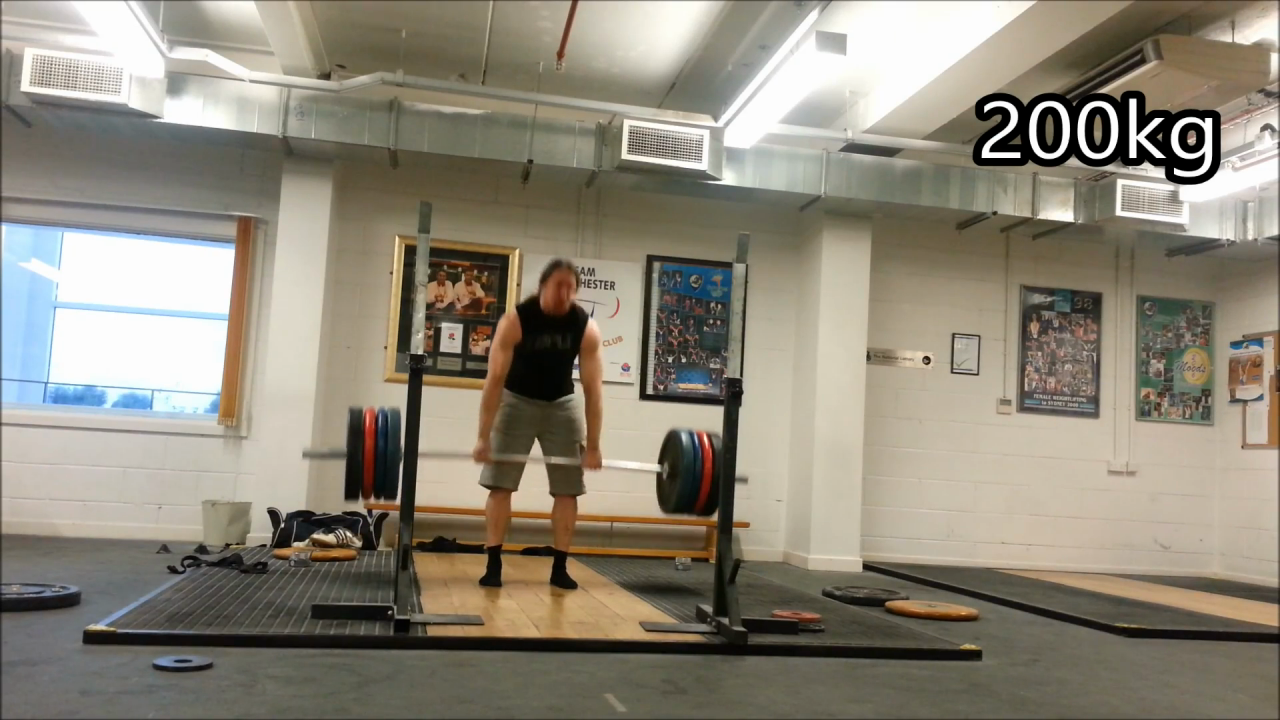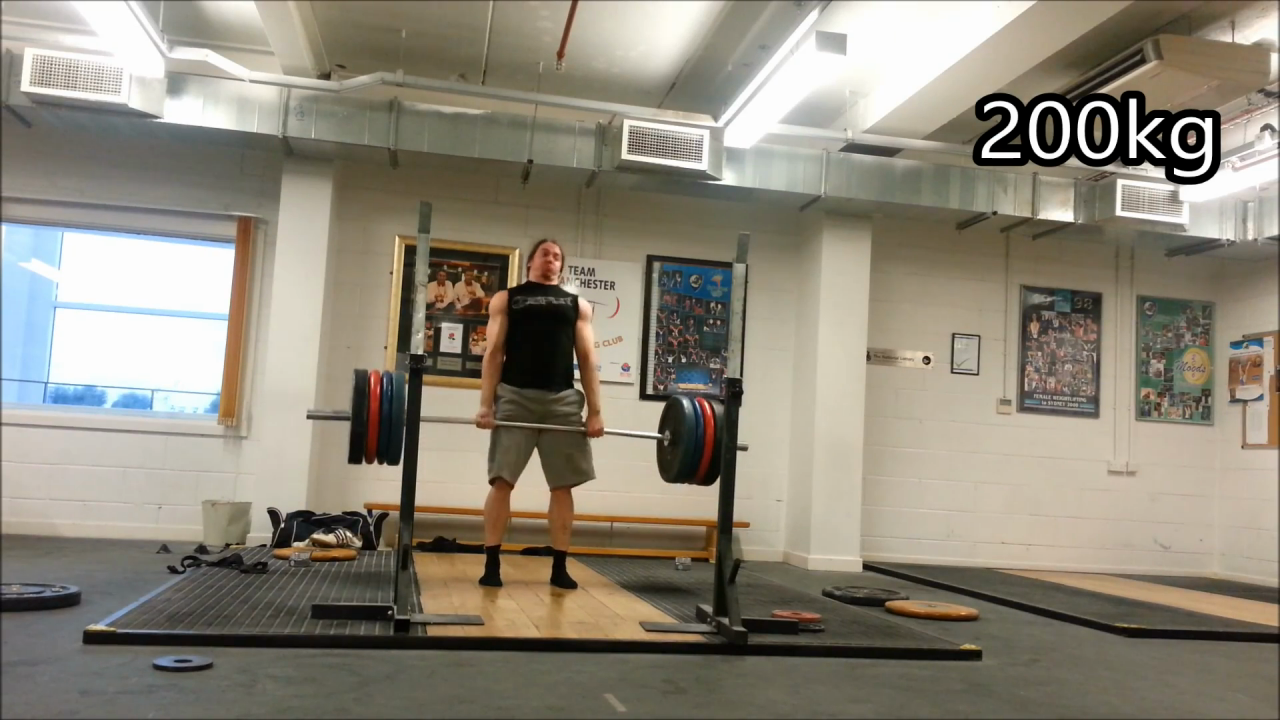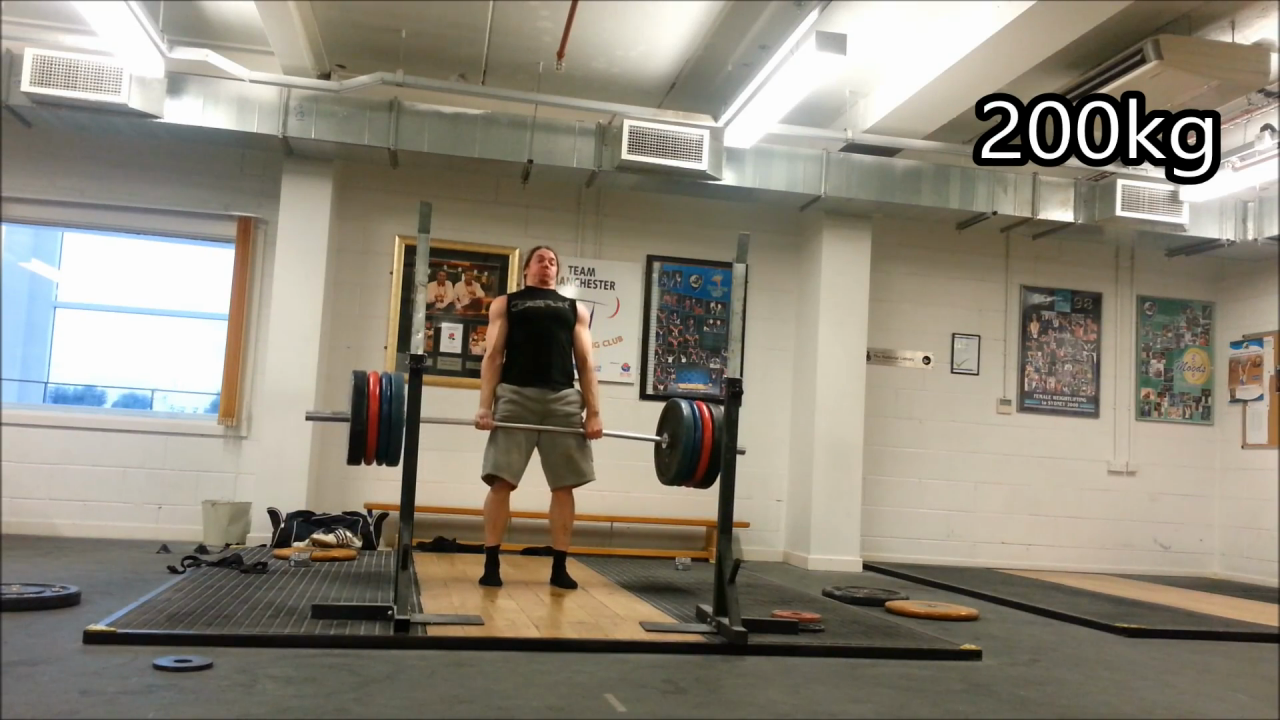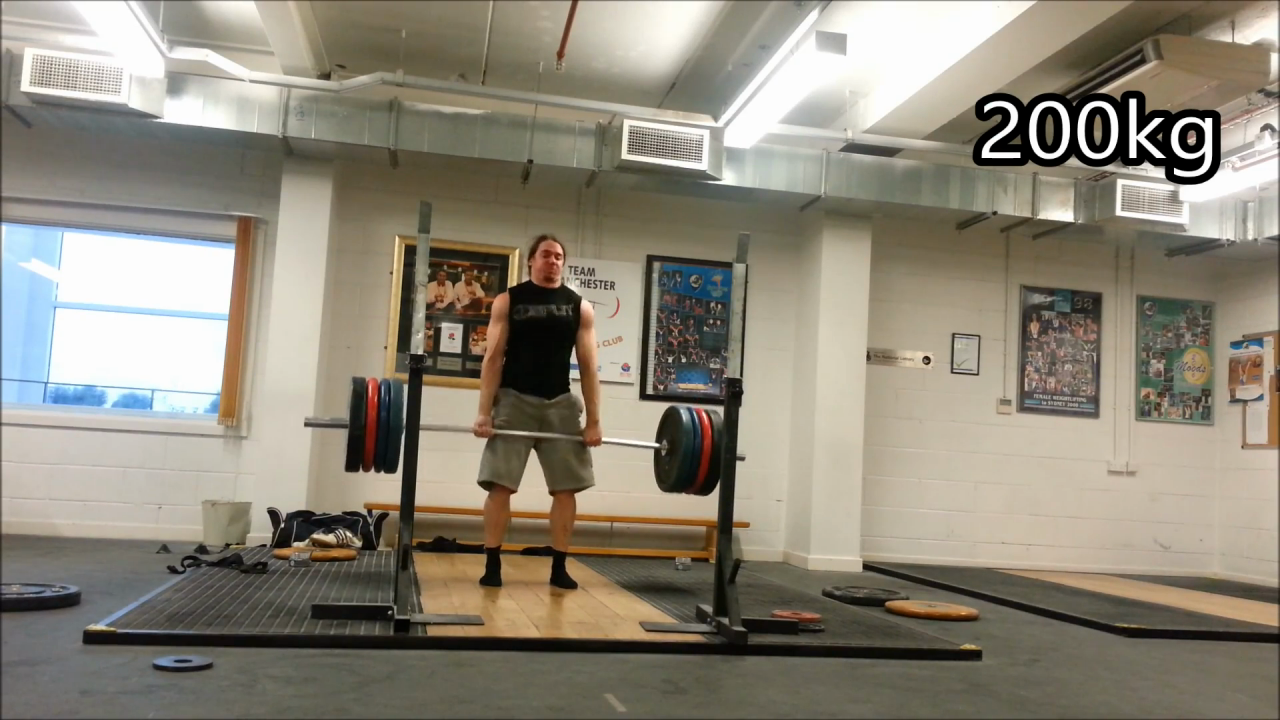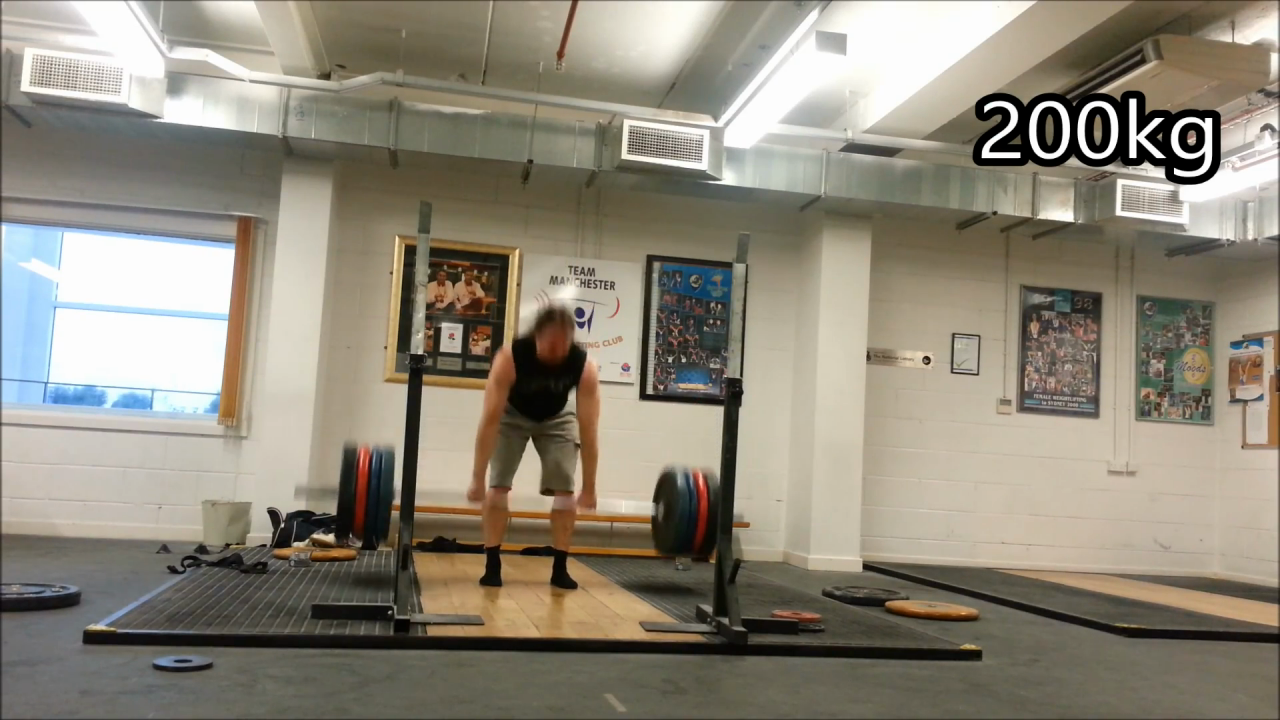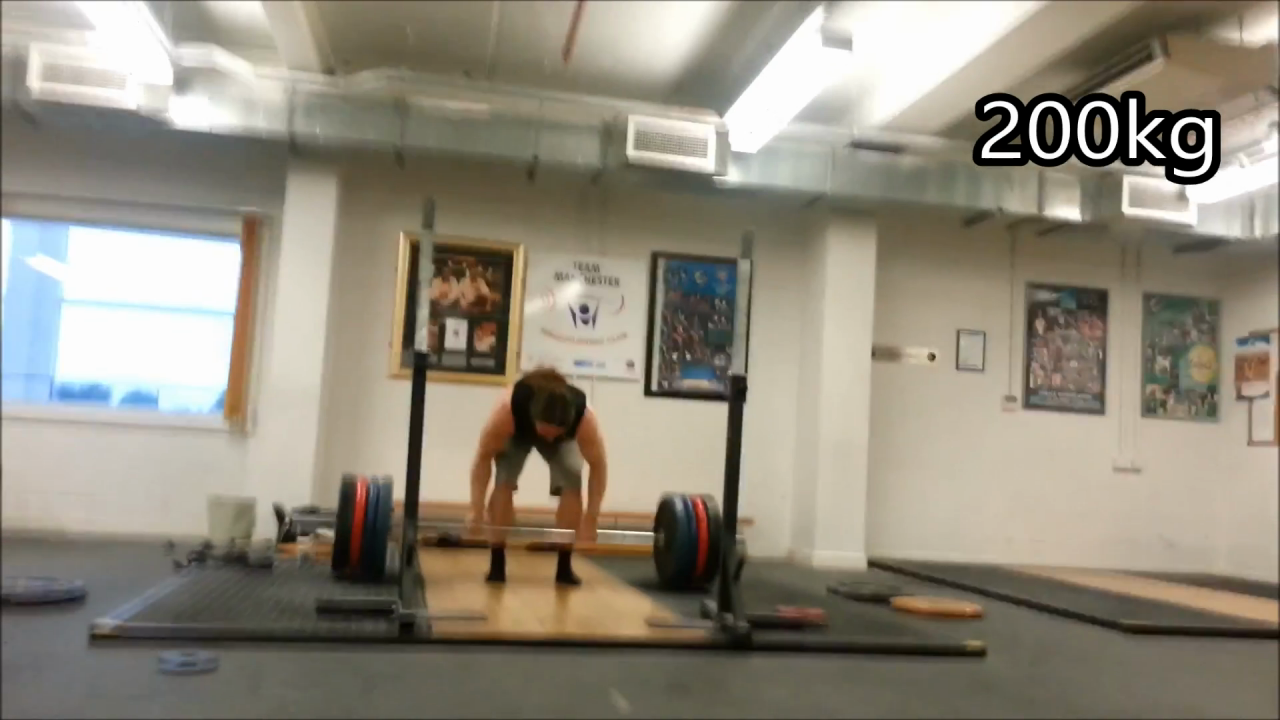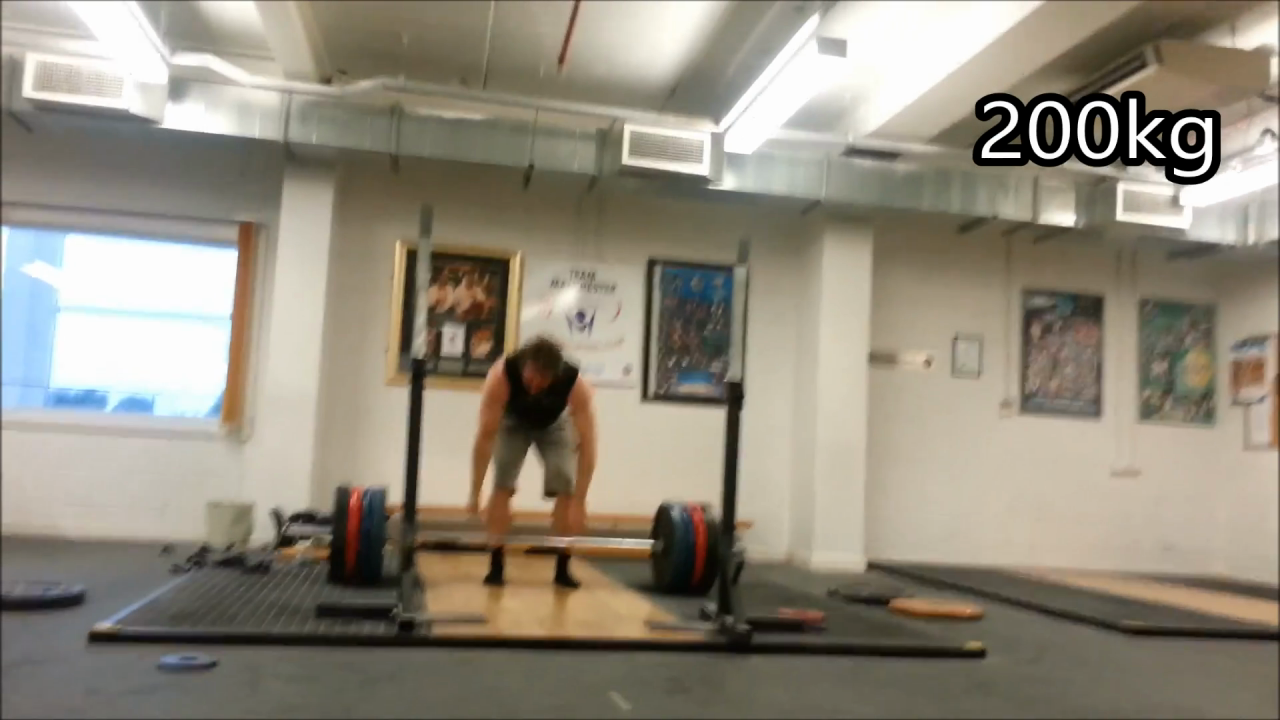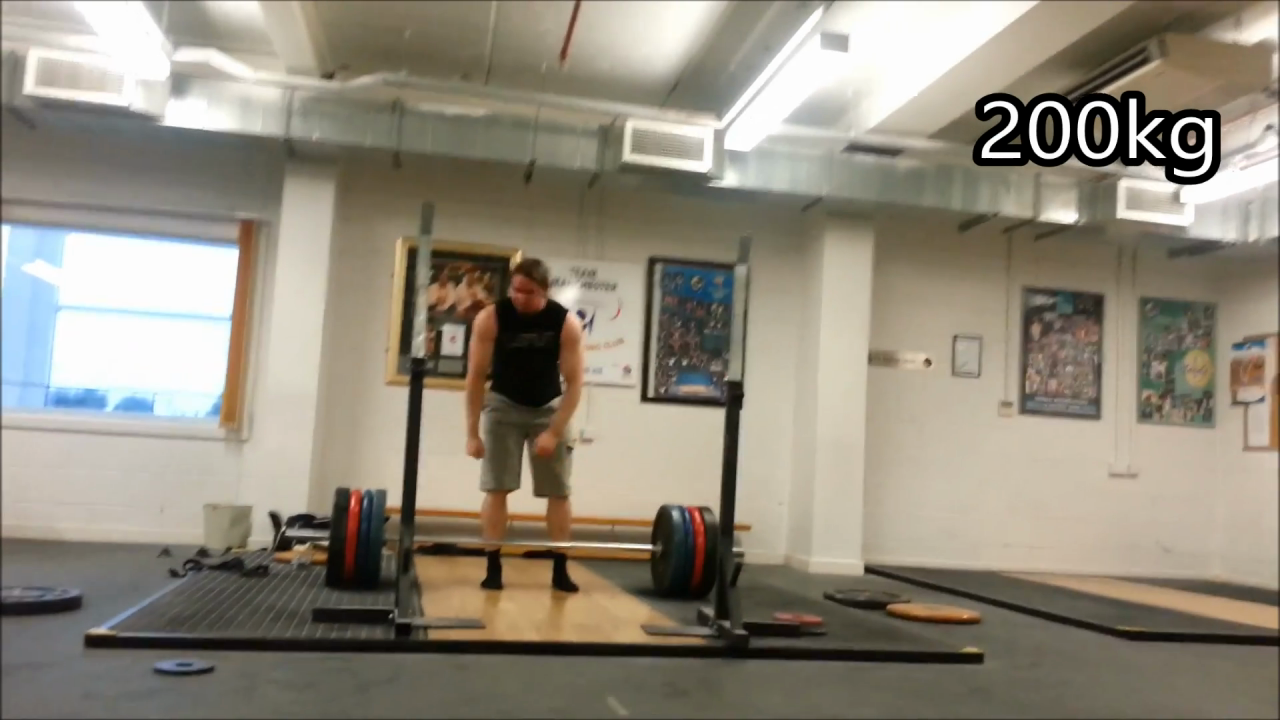
dt=0.3s
person 1, frame 1
left shoulder: (586, 328)
right shoulder: (515, 321)
left elbow: (593, 390)
right elbow: (495, 381)
left wrist: (592, 447)
right wrist: (483, 439)
left hip: (562, 404)
right hip: (517, 401)
left knee: (567, 490)
right knee: (500, 484)
left ankle: (560, 568)
right ankle: (493, 565)
person 1, frame 2
left shoulder: (577, 304)
right shoulder: (506, 299)
left elbow: (587, 358)
right elbow: (494, 352)
left wrist: (594, 411)
right wrist: (485, 404)
left hip: (563, 400)
right hip: (515, 396)
left knee: (563, 486)
right knee: (501, 480)
left ankle: (559, 567)
right ankle: (491, 565)
person 1, frame 3
left shoulder: (574, 308)
right shoulder: (506, 303)
left elbow: (585, 361)
right elbow: (493, 355)
left wrist: (593, 412)
right wrist: (485, 405)
left hip: (564, 400)
right hip: (516, 396)
left knee: (564, 486)
right knee: (501, 482)
left ankle: (559, 568)
right ankle: (491, 566)
person 1, frame 4
left shoulder: (580, 306)
right shoulder: (508, 300)
left elbow: (588, 366)
right elbow: (493, 358)
left wrist: (593, 420)
right wrist: (484, 411)
left hip: (560, 404)
right hip: (514, 400)
left knee: (565, 489)
right knee: (500, 486)
left ankle: (559, 567)
right ankle: (492, 565)
person 1, frame 5
left shoulder: (584, 367)
right shoulder: (510, 358)
left elbow: (589, 432)
right elbow: (489, 421)
left wrist: (588, 489)
right wrist: (478, 480)
left hip: (556, 418)
right hip: (514, 414)
left knee: (565, 488)
right knee: (499, 484)
left ankle: (560, 569)
right ankle: (492, 566)
person 1, frame 6
left shoulder: (584, 419)
right shoulder: (509, 408)
left elbow: (598, 471)
right elbow: (483, 459)
left wrist: (589, 522)
right wrist: (476, 510)
right hip: (515, 434)
left knee: (572, 485)
right knee: (504, 482)
left ankle: (564, 565)
right ankle: (497, 562)
person 1, frame 7
left shoulder: (576, 384)
right shoulder: (501, 375)
left elbow: (587, 447)
right elbow: (485, 437)
left wrist: (579, 502)
right wrist: (475, 493)
left hip: (554, 423)
right hip: (513, 419)
left knee: (566, 490)
right knee: (502, 485)
left ankle: (562, 569)
right ankle: (496, 566)
person 1, frame 8
left shoulder: (567, 324)
right shoulder: (490, 318)
left elbow: (574, 382)
right elbow: (476, 376)
left wrist: (554, 432)
right wrist: (473, 432)
left hip: (548, 407)
right hip: (504, 404)
left knee: (559, 490)
right knee: (496, 487)
left ankle: (560, 569)
right ankle: (493, 568)
